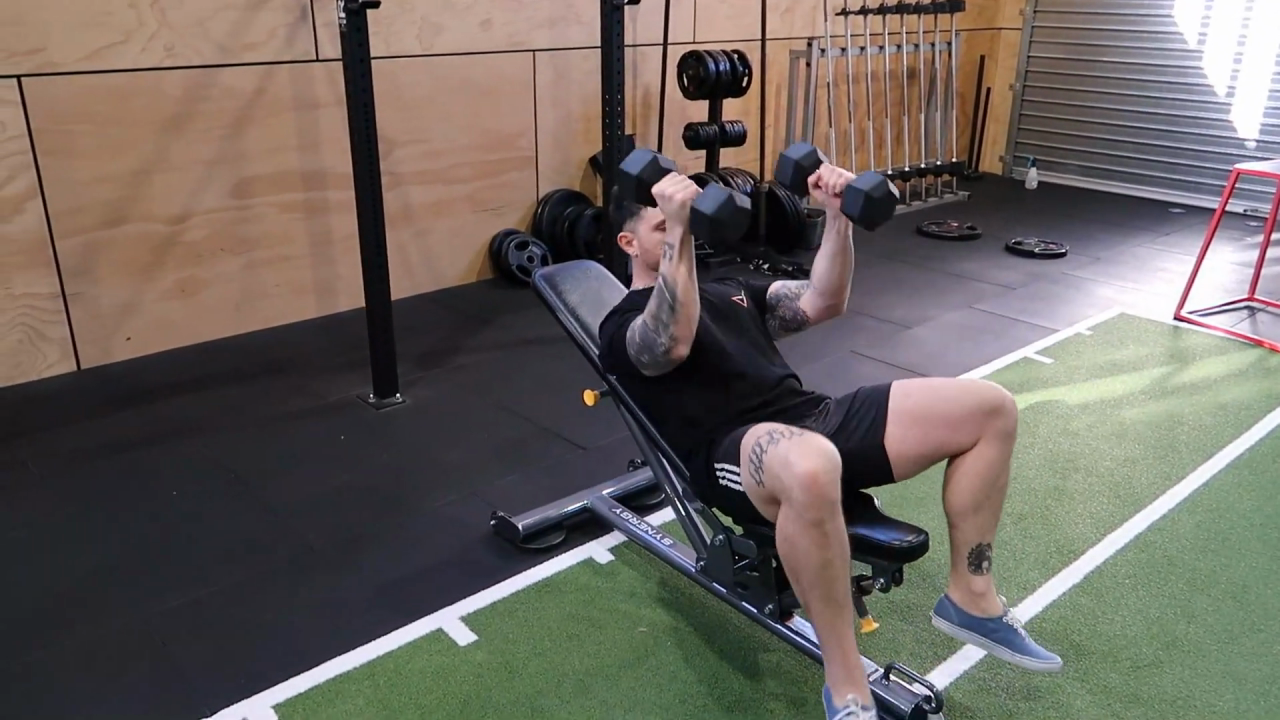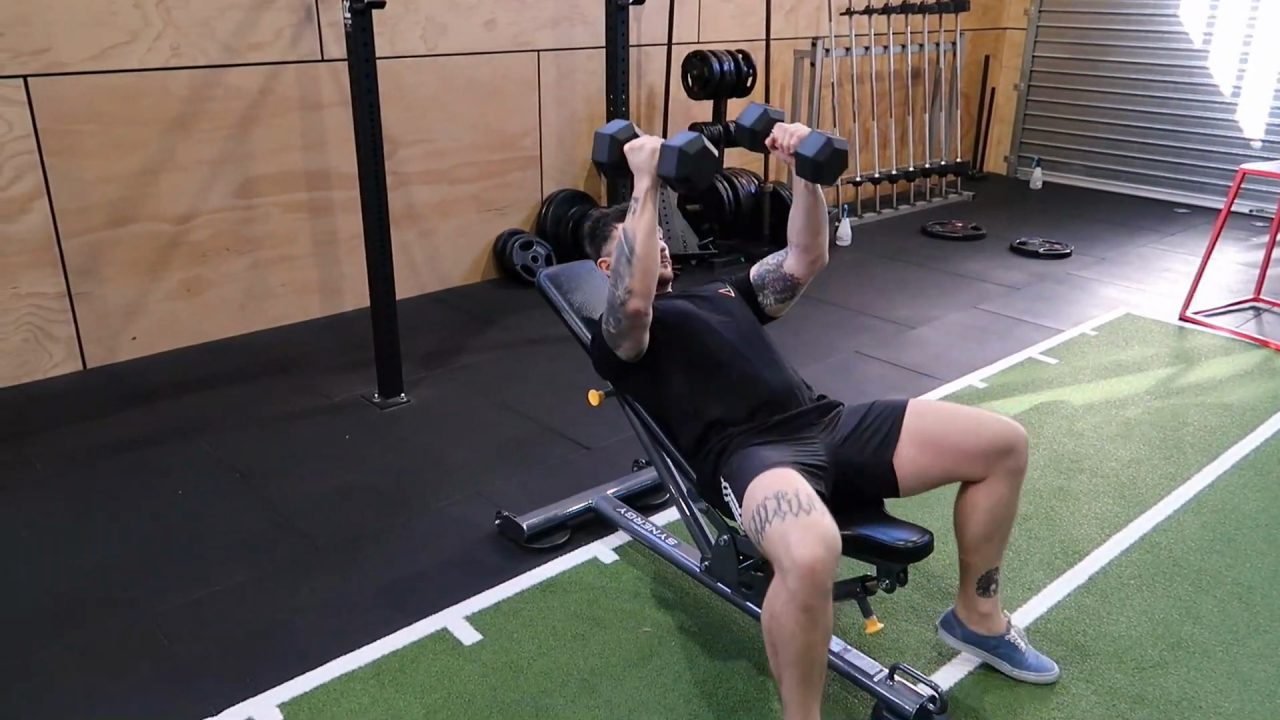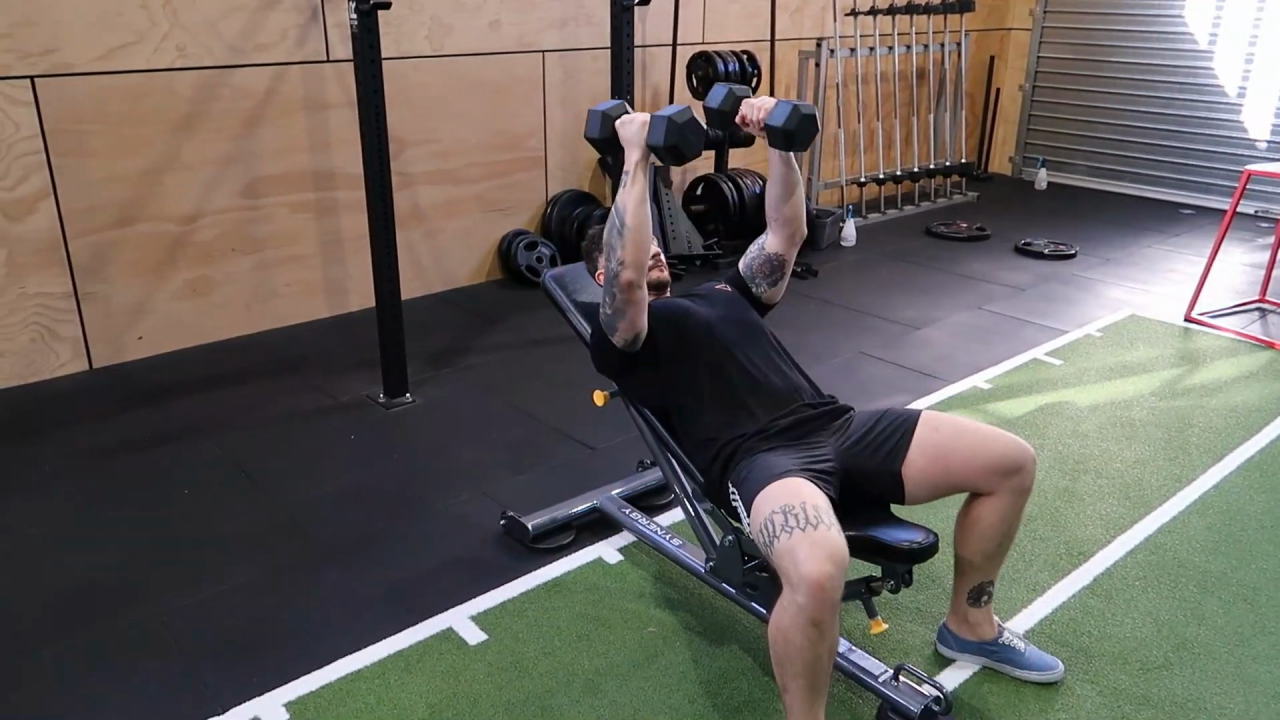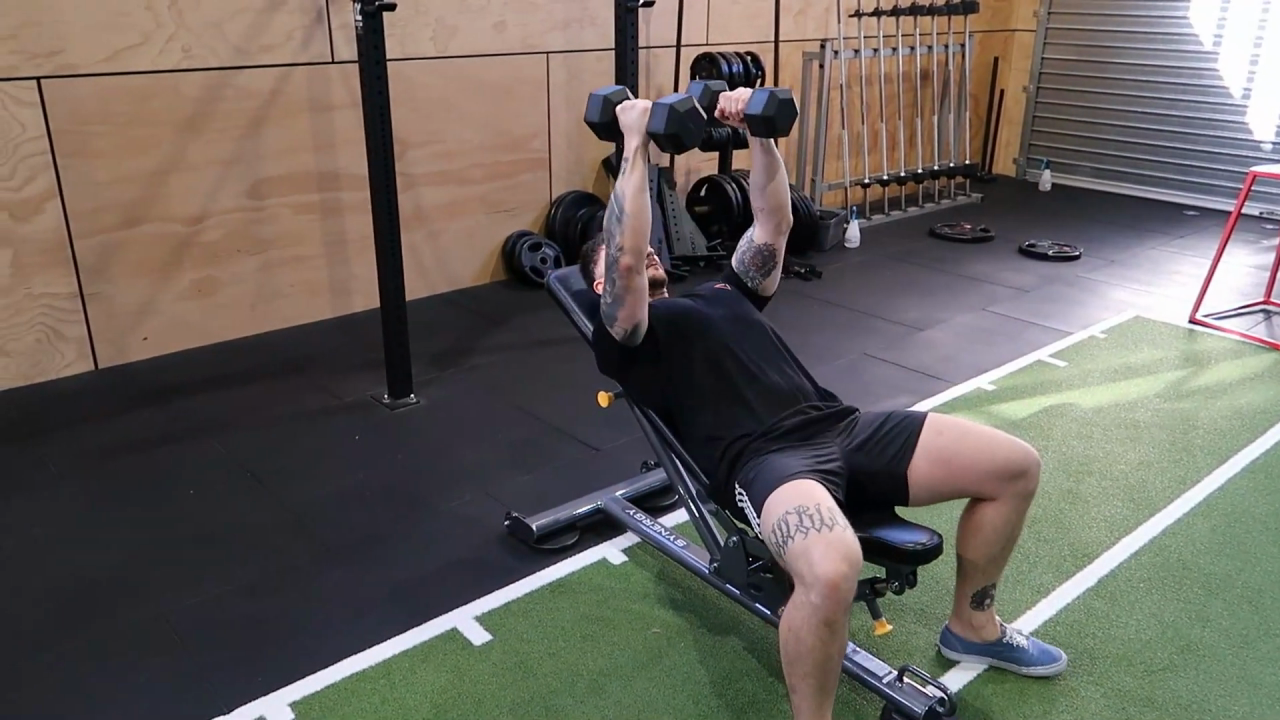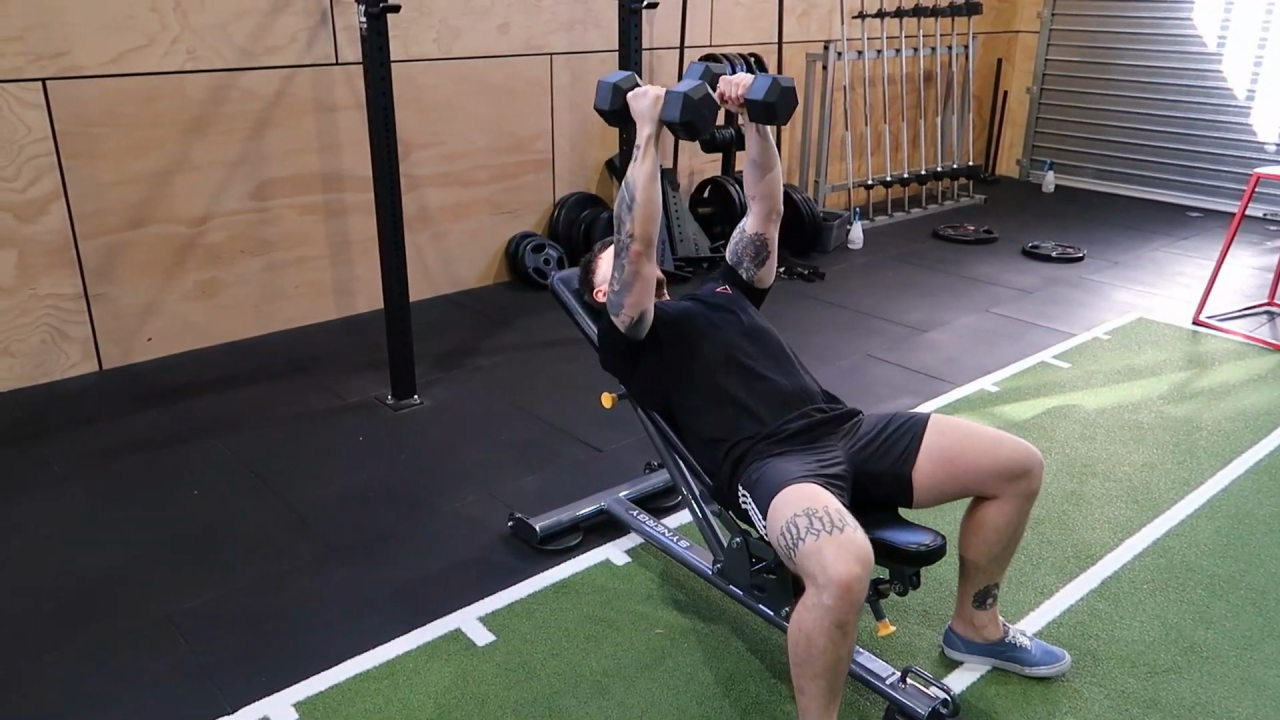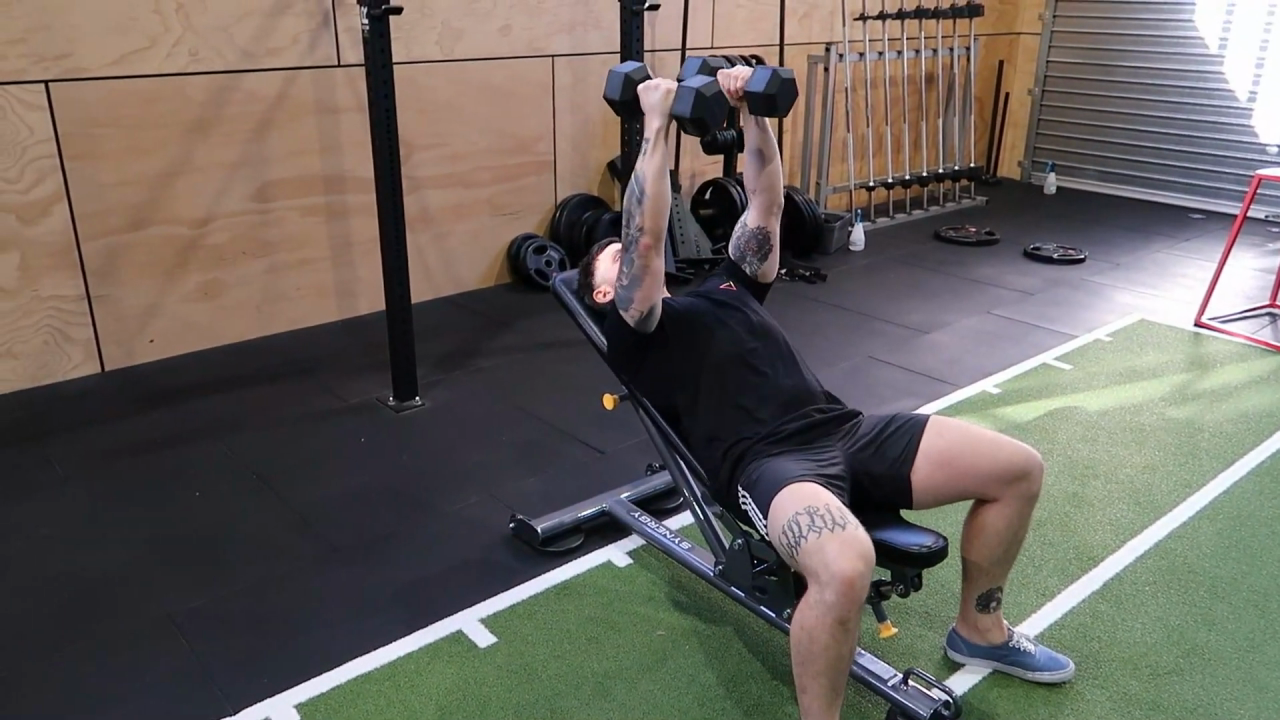
dt=0.2s
person 1, frame 1
left shoulder: (729, 288)
right shoulder: (624, 324)
left elbow: (823, 302)
right elbow: (671, 344)
left wrist: (836, 218)
right wrist: (678, 236)
left hip: (815, 424)
right hip: (735, 456)
left knee: (989, 408)
right knee: (810, 469)
left ankle: (971, 598)
person 1, frame 2
left shoulder: (722, 290)
right shoulder: (618, 332)
left elbow: (806, 261)
right elbow: (635, 298)
left wrist: (803, 173)
right wrist: (646, 184)
left hip: (827, 425)
right hip: (747, 455)
left knee: (1003, 444)
right knee: (808, 558)
left ankle: (977, 617)
person 1, frame 3
left shoulder: (722, 290)
right shoulder: (619, 335)
left elbow: (788, 233)
right elbow: (626, 275)
left wrist: (779, 142)
right wrist: (636, 162)
left hip: (835, 428)
right hip: (758, 459)
left knee: (1011, 462)
right knee: (819, 572)
left ankle: (970, 625)
person 1, frame 4
left shoulder: (724, 289)
right shoulder: (623, 337)
left elbow: (774, 221)
right elbow: (625, 259)
left wrist: (757, 130)
right wrist: (635, 146)
left hip: (840, 429)
right hip: (764, 459)
left knee: (1016, 466)
right knee: (830, 572)
left ankle: (972, 626)
person 1, frame 5
left shoulder: (724, 291)
right shoulder: (629, 336)
left elbow: (766, 208)
right elbow: (635, 244)
left wrist: (752, 118)
right wrist: (647, 131)
left hip: (843, 431)
right hip: (766, 463)
left knee: (1018, 466)
right knee: (844, 570)
left ankle: (975, 626)
person 1, frame 6
left shoulder: (725, 289)
right shoulder: (635, 334)
left elbow: (766, 202)
right elbow: (646, 235)
left wrist: (751, 109)
right wrist: (657, 123)
left hip: (843, 432)
right hip: (765, 463)
left knee: (1018, 470)
right knee: (846, 568)
left ankle: (979, 630)
